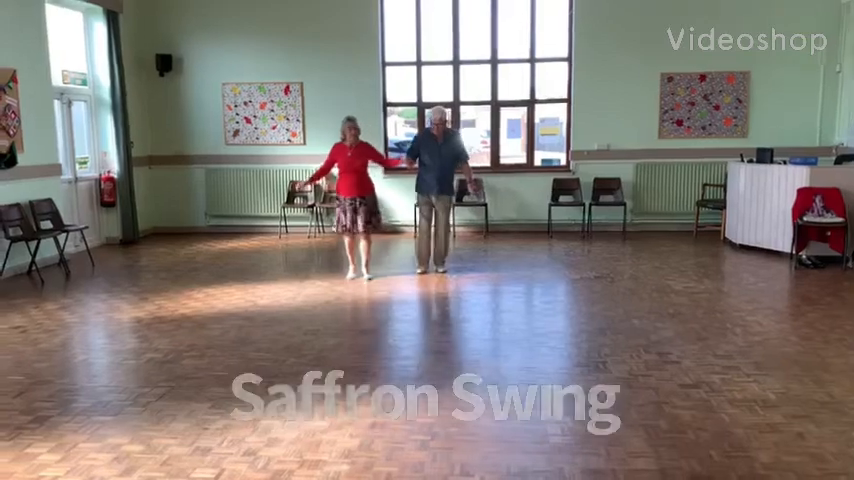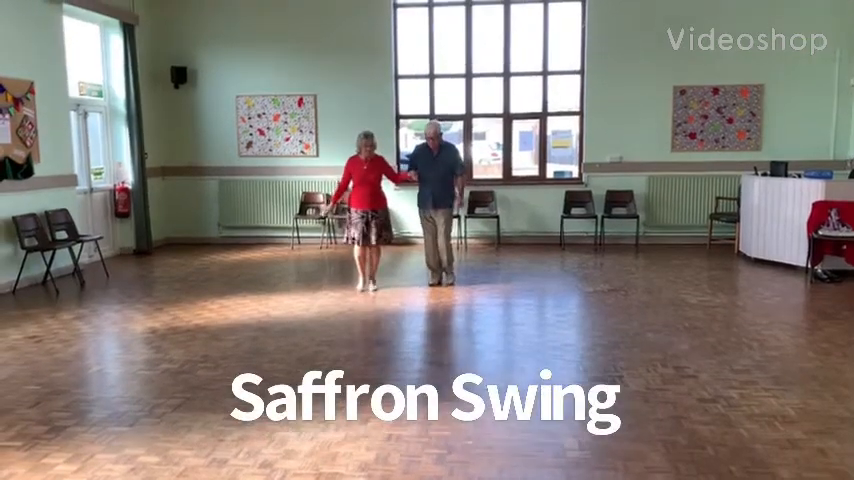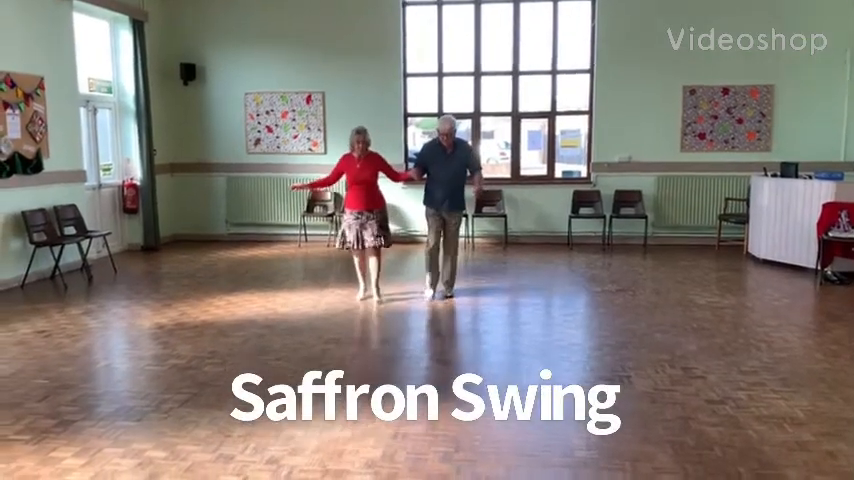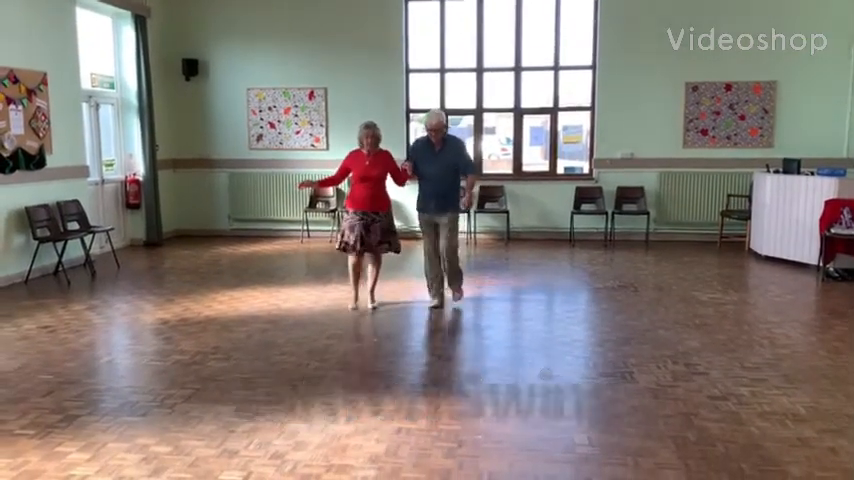
dt=1s
person 1, frame 1
left shoulder: (454, 137)
right shoulder: (421, 137)
left elbow: (463, 162)
right elbow: (411, 158)
left wrist: (470, 180)
right wrist: (409, 162)
left hip: (445, 190)
right hip: (424, 189)
left knee: (442, 227)
right knee: (424, 227)
left ankle: (440, 262)
right ankle: (422, 263)
person 1, frame 2
left shoulder: (451, 150)
right shoulder: (418, 151)
left elbow: (459, 175)
right elbow: (412, 172)
left wrist: (460, 195)
right wrist: (412, 175)
left hip: (444, 203)
right hip: (425, 203)
left knee: (444, 239)
right knee: (430, 240)
left ankle: (448, 272)
right ankle: (435, 274)
person 1, frame 3
left shoulder: (465, 148)
right shoulder: (429, 148)
left elbow: (475, 170)
right elbow: (419, 170)
left wrist: (478, 184)
right wrist: (416, 173)
left hip: (455, 206)
right hip: (433, 205)
left knee: (451, 247)
right knee: (432, 244)
left ankle: (448, 286)
right ankle: (430, 285)
person 1, frame 4
left shoulder: (456, 145)
right shoulder: (418, 146)
left elbow: (469, 172)
right elbow: (412, 173)
left wrist: (468, 193)
right wrist: (408, 169)
left hip: (448, 208)
right hip: (425, 208)
left knee: (447, 248)
right knee: (430, 252)
left ankle: (456, 285)
right ankle: (436, 295)
person 2, frame 1
left shoulder: (365, 147)
right shoulder: (337, 148)
left elbow: (384, 161)
right elbow: (325, 168)
left wrist: (399, 161)
right wrist: (309, 181)
left hip: (364, 195)
right hip: (345, 195)
left knee: (364, 231)
right knee: (348, 233)
left ankle: (365, 267)
right ankle: (352, 267)
person 2, frame 2
left shoulder: (379, 161)
right shoulder: (352, 162)
left elbow: (395, 178)
right elbow: (343, 185)
left wrist: (408, 175)
right wrist: (332, 202)
left hip: (377, 208)
right hip: (357, 209)
left knee: (375, 244)
right knee: (359, 244)
left ankle: (371, 278)
right ankle: (362, 278)
person 2, frame 3
left shoulder: (375, 158)
right shoulder: (345, 160)
left elbow: (394, 176)
right elbow: (330, 179)
left wrist: (410, 174)
right wrist: (308, 185)
left hip: (374, 209)
right hip: (353, 211)
left knee: (374, 248)
right knee: (357, 249)
left ankle: (375, 287)
right ankle: (362, 286)
person 2, frame 4
left shoulder: (385, 156)
right shoulder: (353, 156)
left elbow: (400, 181)
right elbow: (337, 178)
left wrist: (406, 170)
right wrist: (316, 183)
left hip: (380, 211)
right hip: (356, 210)
left knee: (375, 253)
right knee: (354, 253)
left ankle: (371, 293)
right ankle: (355, 295)
